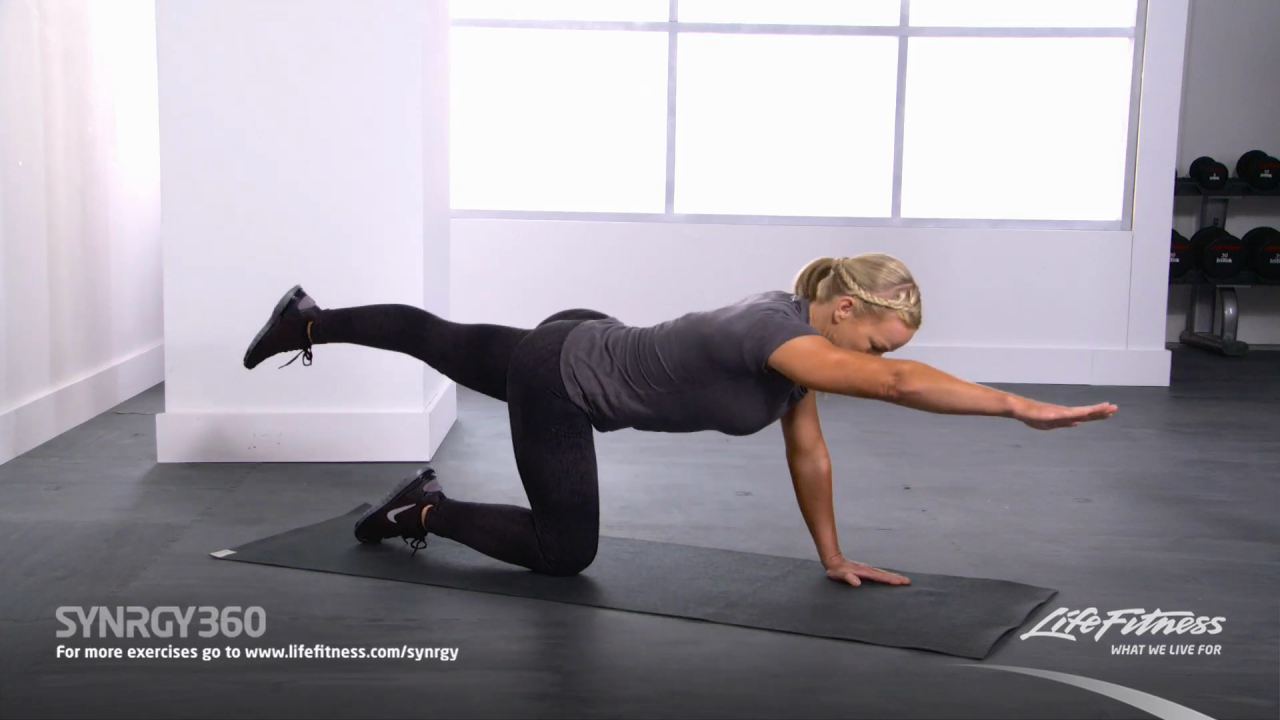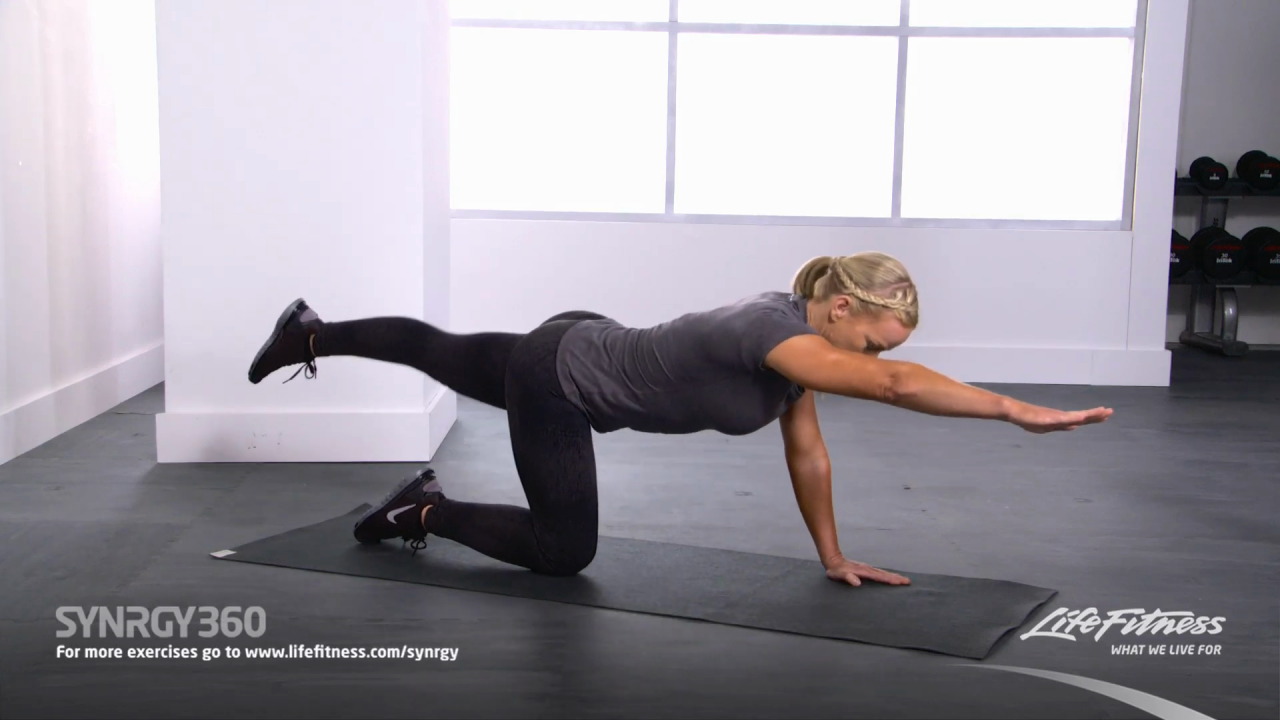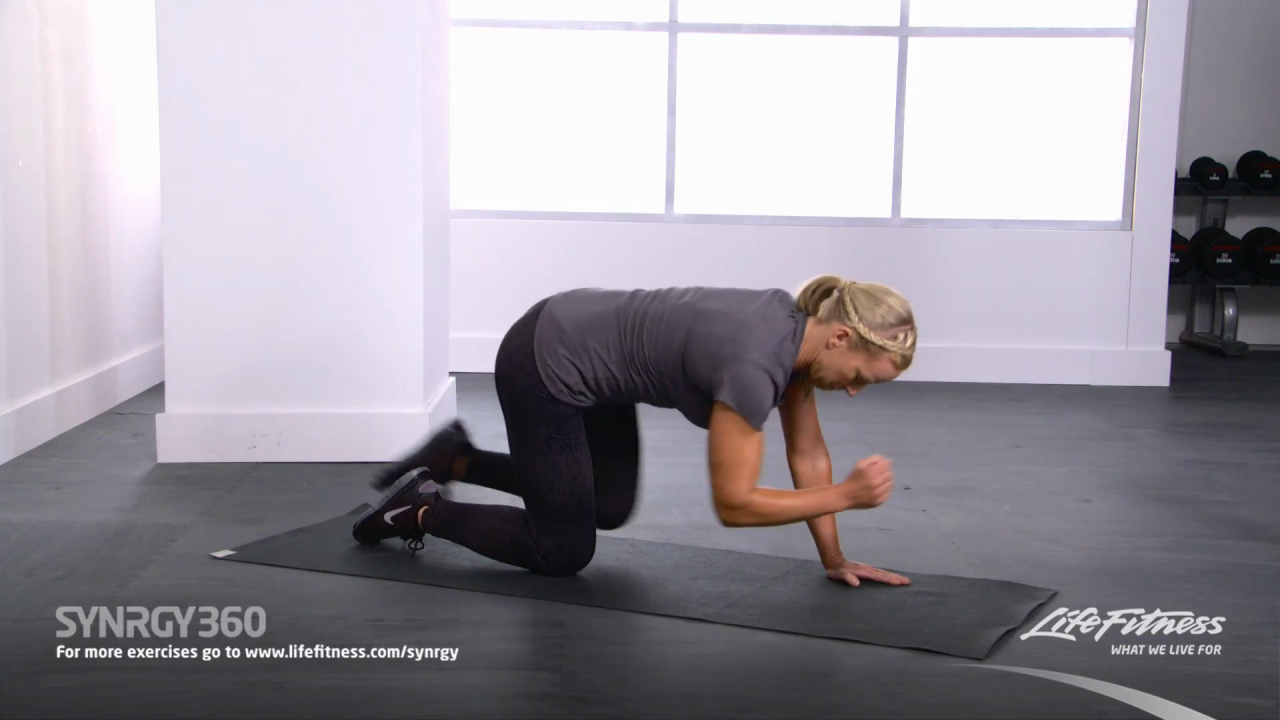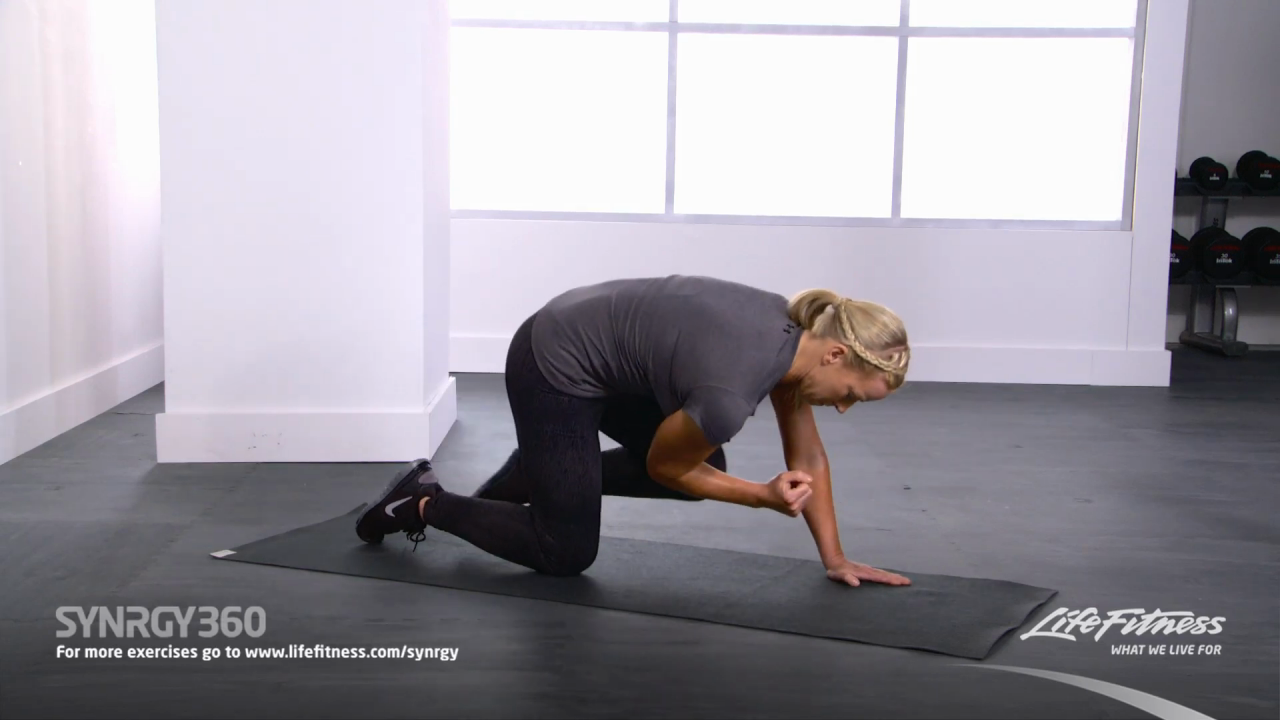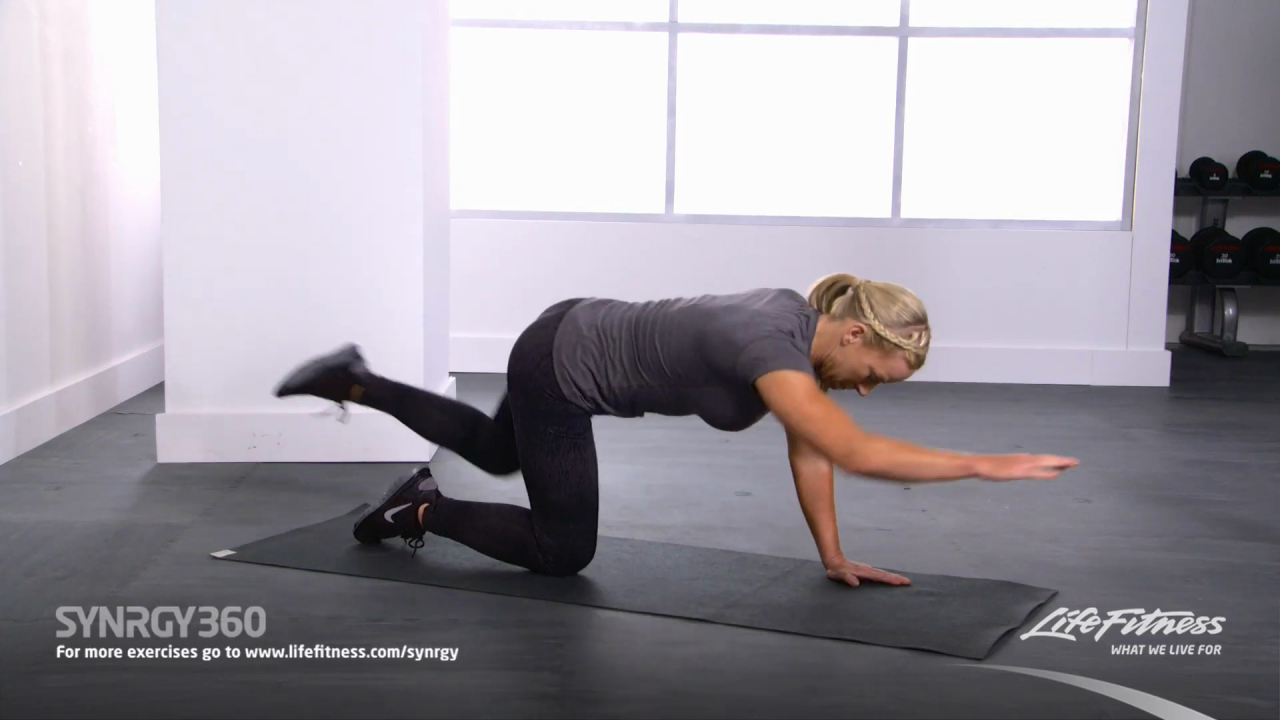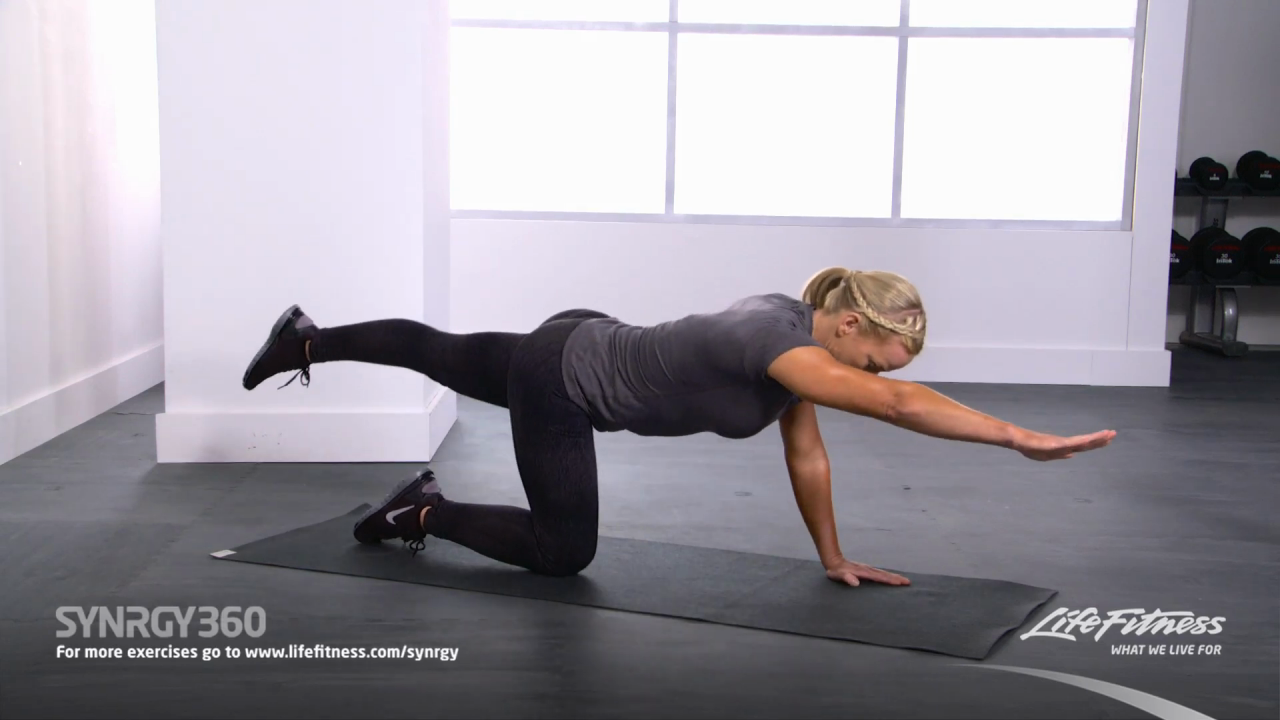
dt=0.4s
person 1, frame 1
left shoulder: (803, 321)
right shoulder: (778, 338)
left elbow: (808, 453)
right elbow: (902, 385)
left wrist: (833, 556)
right wrist: (1027, 407)
left hip: (587, 348)
right hip: (558, 381)
left knee: (439, 341)
right knee: (565, 551)
left ankle: (309, 321)
right ankle: (423, 510)
person 1, frame 2
left shoulder: (800, 322)
right shoulder: (774, 335)
left elbow: (807, 452)
right elbow: (897, 386)
left wrist: (834, 556)
right wrist: (1021, 411)
left hip: (582, 350)
right hip: (555, 380)
left knee: (451, 359)
right knee: (565, 550)
left ankle: (316, 334)
right ankle: (426, 510)
person 1, frame 3
left shoulder: (798, 325)
right shoulder: (753, 368)
left elbow: (808, 453)
right elbow: (734, 504)
left wrist: (836, 556)
right wrist: (848, 497)
left hip: (589, 352)
right hip: (545, 367)
left knee: (609, 509)
right knee: (563, 551)
left ankle: (456, 456)
right ankle: (419, 511)
person 1, frame 4
left shoulder: (795, 332)
right shoulder: (732, 387)
left elbow: (806, 456)
right elbow: (662, 466)
left wrist: (836, 558)
right wrist: (770, 498)
left hip: (605, 351)
right hip: (552, 363)
left knee: (704, 468)
right knee: (567, 553)
left ankle: (547, 463)
right ankle: (422, 502)
person 1, frame 5
left shoulder: (810, 321)
right shoulder: (773, 348)
left elbow: (809, 455)
right elbow: (856, 453)
left wrist: (835, 558)
right wrist: (986, 463)
left hip: (589, 337)
right hip: (555, 369)
left knee: (496, 453)
right knee: (564, 550)
left ankle: (352, 380)
right ankle: (422, 508)
person 1, frame 6
left shoulder: (801, 321)
right shoulder: (778, 345)
left elbow: (806, 453)
right elbow: (900, 406)
left wrist: (833, 557)
right wrist: (1026, 438)
left hip: (588, 349)
right hip: (559, 381)
left knee: (437, 354)
right knee: (563, 552)
left ankle: (306, 339)
right ankle: (421, 512)
